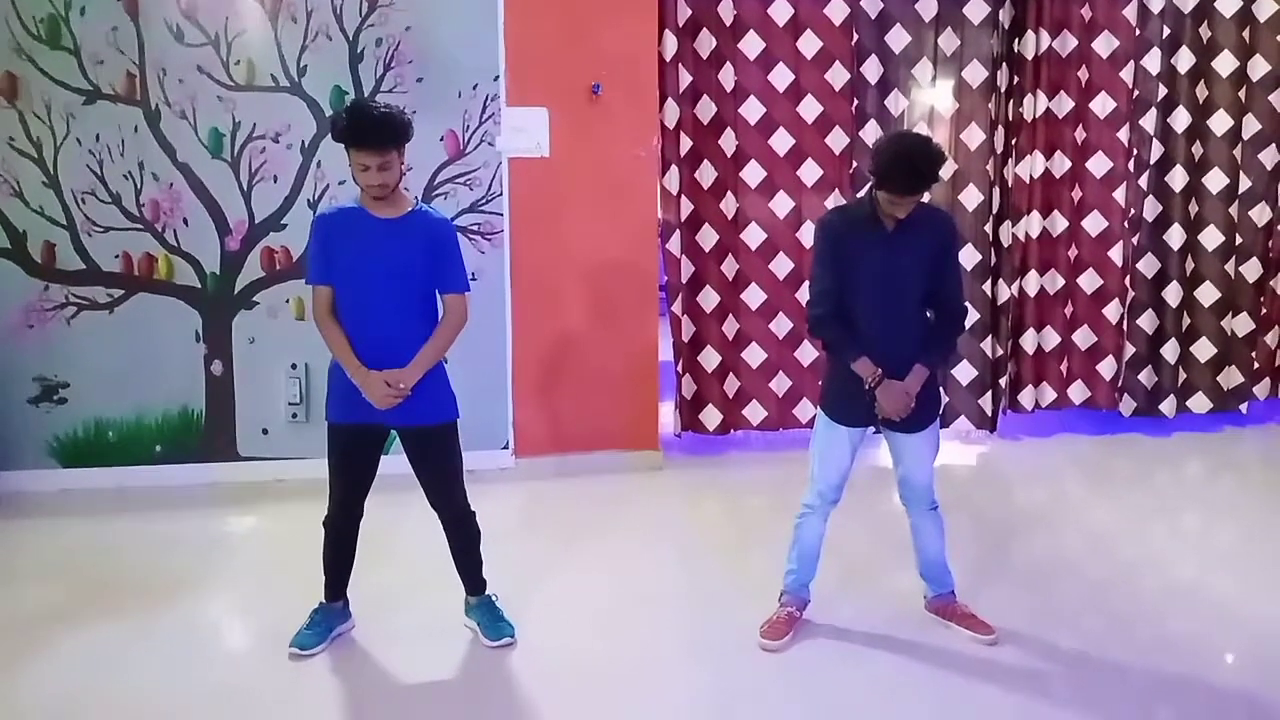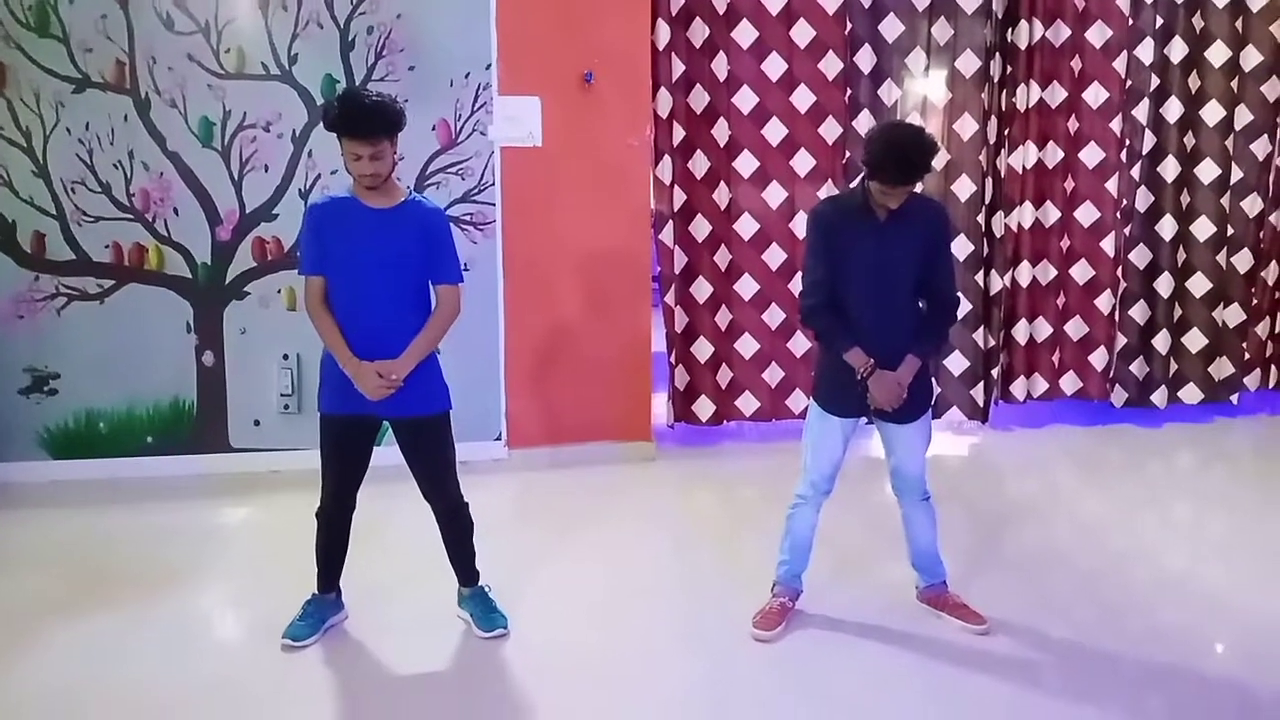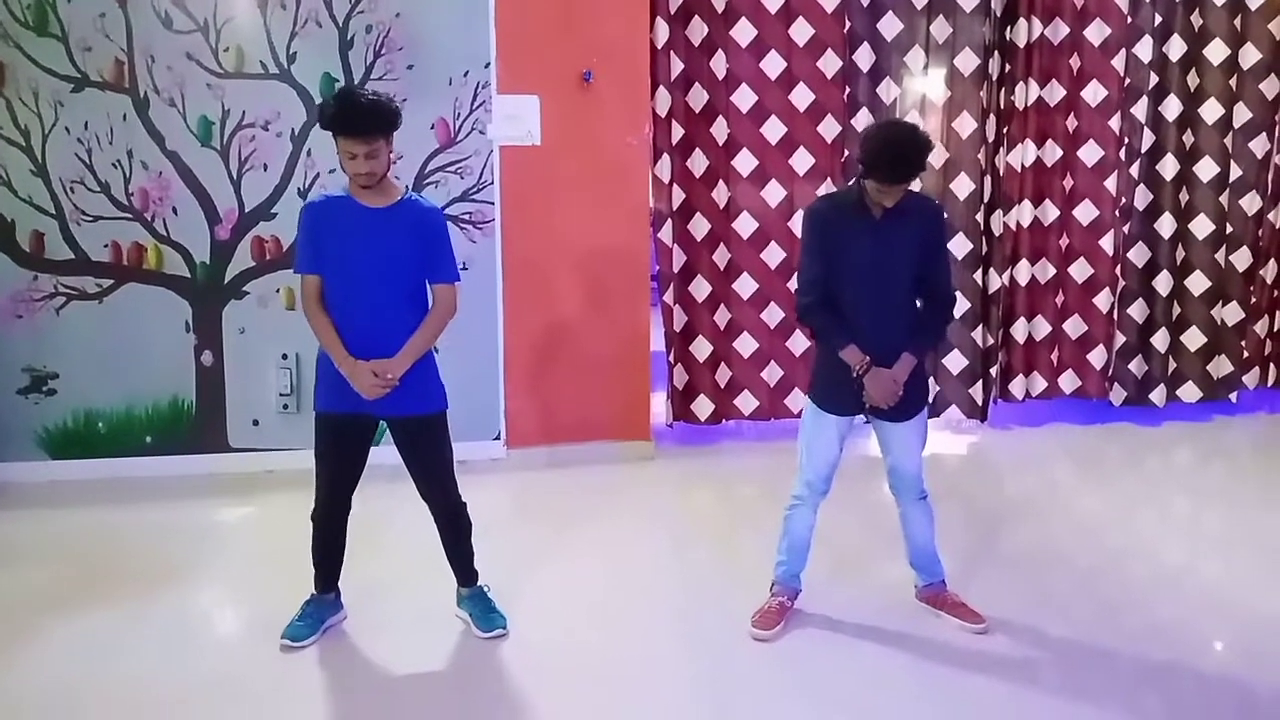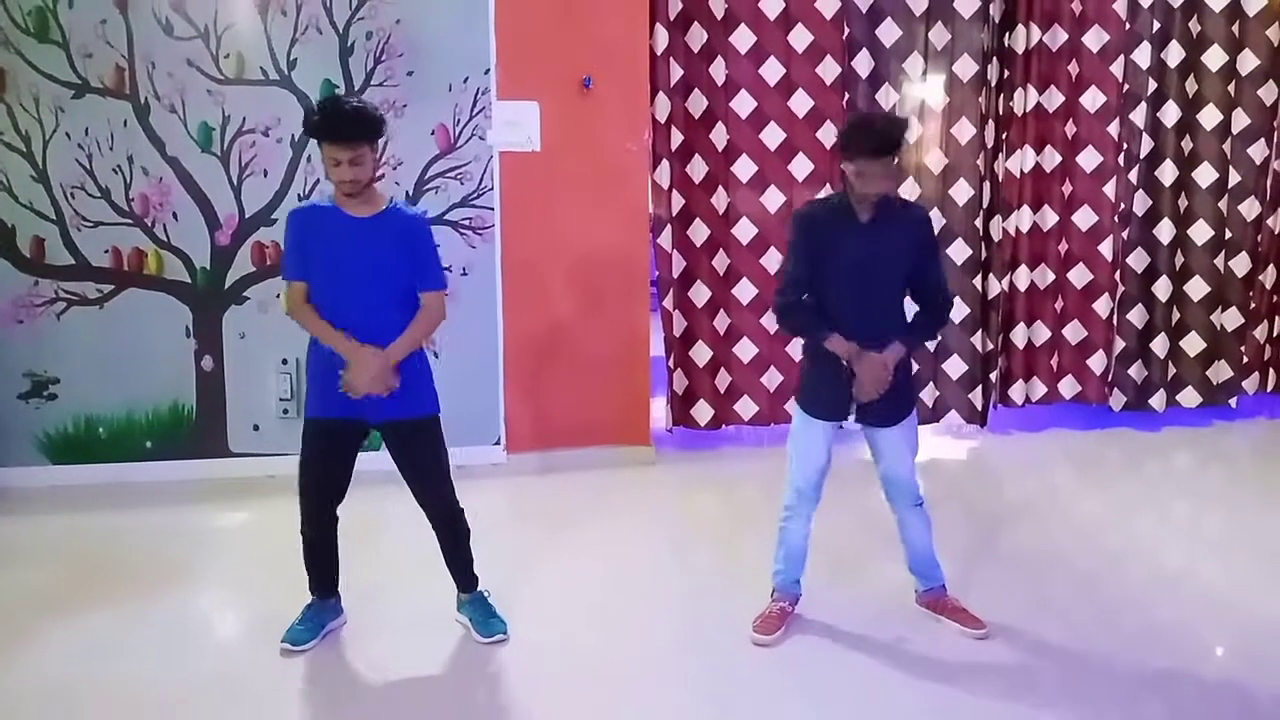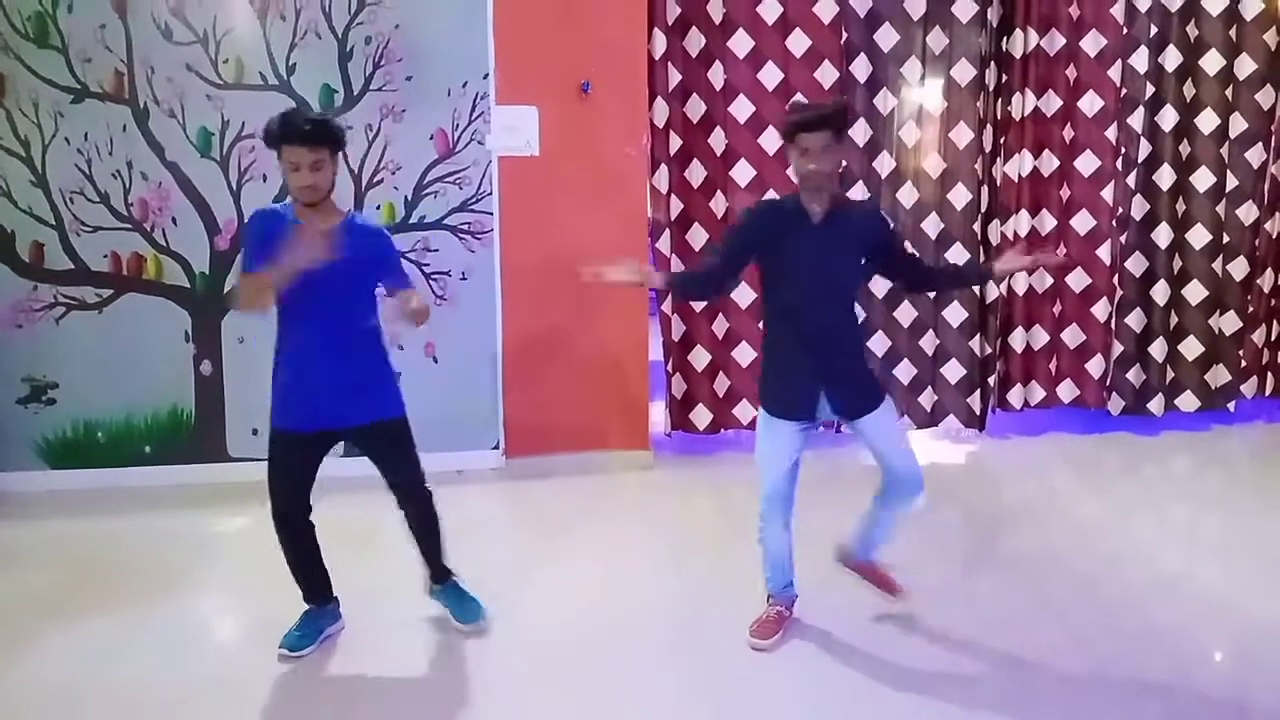
dt=0.2s
person 1, frame 1
left shoulder: (436, 229)
right shoulder: (329, 227)
left elbow: (456, 313)
right elbow: (322, 311)
left wrist: (408, 376)
right wrist: (364, 378)
left hip: (426, 397)
right hip: (352, 397)
left knee: (453, 506)
right knee: (343, 509)
left ankle: (478, 600)
right ankle: (333, 607)
person 1, frame 2
left shoulder: (429, 219)
right shoulder: (322, 217)
left elbow: (449, 304)
right elbow: (315, 301)
left wrist: (400, 368)
right wrist: (355, 369)
left hip: (418, 388)
right hip: (344, 388)
left knee: (446, 497)
right knee: (335, 500)
left ankle: (472, 591)
right ankle: (326, 598)
person 1, frame 3
left shoulder: (425, 218)
right shoulder: (318, 215)
left elbow: (445, 303)
right elbow: (311, 300)
left wrist: (395, 366)
right wrist: (350, 368)
left hip: (414, 387)
right hip: (340, 388)
left knee: (443, 496)
right knee: (330, 500)
left ankle: (470, 591)
right ankle: (325, 598)
person 1, frame 4
left shoulder: (410, 226)
right shoulder: (304, 222)
left elbow: (434, 310)
right elbow: (297, 304)
left wrist: (383, 362)
right wrist: (354, 353)
left hip: (405, 393)
right hip: (331, 395)
left knee: (439, 500)
right knee: (316, 505)
left ankle: (470, 596)
right ankle: (324, 602)
person 1, frame 5
left shoulder: (369, 237)
right shoulder: (265, 227)
left elbow: (414, 304)
right elbow: (248, 300)
left wrist: (414, 306)
right wrist: (291, 263)
left hip: (372, 399)
right hip: (299, 404)
left knee: (414, 495)
right knee: (288, 512)
left ankle: (443, 583)
right ankle: (321, 606)
person 2, frame 1
left shoulder: (939, 229)
right shoulder: (837, 227)
left elbow: (951, 317)
right elbow: (823, 319)
left wrist: (912, 382)
right wrist: (876, 380)
left hip: (914, 389)
right hip: (848, 388)
left knee: (922, 499)
right knee: (819, 499)
left ankle: (942, 597)
right ankle: (793, 600)
person 2, frame 2
left shoulder: (931, 220)
right shoulder: (829, 217)
left elbow: (943, 308)
right elbow: (816, 309)
left wrist: (904, 372)
right wrist: (868, 371)
left hip: (907, 379)
right hip: (841, 378)
left knee: (914, 489)
right knee: (812, 490)
left ankle: (934, 587)
right ankle: (785, 591)
person 2, frame 3
left shoulder: (927, 218)
right shoulder: (824, 215)
left elbow: (939, 306)
right elbow: (811, 307)
left wrist: (899, 369)
right wrist: (863, 368)
left hip: (902, 376)
right hip: (836, 376)
left knee: (910, 488)
right knee: (809, 489)
left ankle: (932, 585)
right ankle: (784, 590)
person 2, frame 4
left shoulder: (914, 223)
right shoulder: (812, 220)
left elbow: (936, 306)
right elbow: (788, 307)
left wrist: (889, 357)
right wrist: (851, 355)
left hip: (890, 380)
right hip: (823, 381)
left knee: (905, 494)
right knee: (800, 497)
left ankle: (932, 591)
right ankle: (784, 597)
person 2, frame 5
left shoulder: (865, 220)
right shoulder: (763, 220)
left elbow: (916, 275)
right elbow: (707, 281)
left wrist: (991, 269)
right wrist: (648, 277)
left hip: (853, 377)
right hip: (786, 381)
left knee: (907, 478)
right knee: (775, 497)
left ankle: (861, 552)
right ankle: (780, 599)
